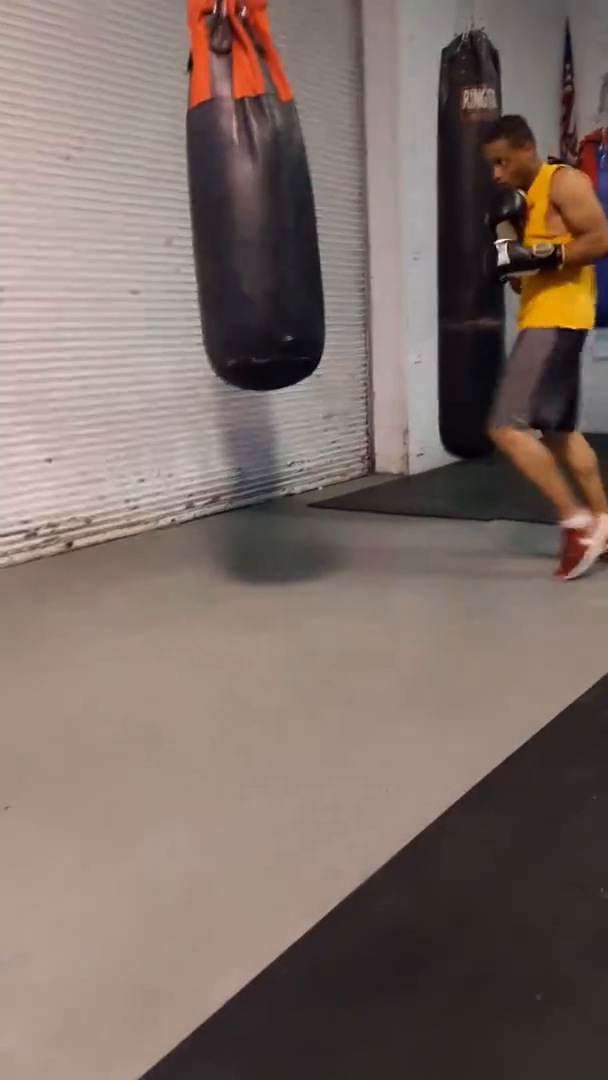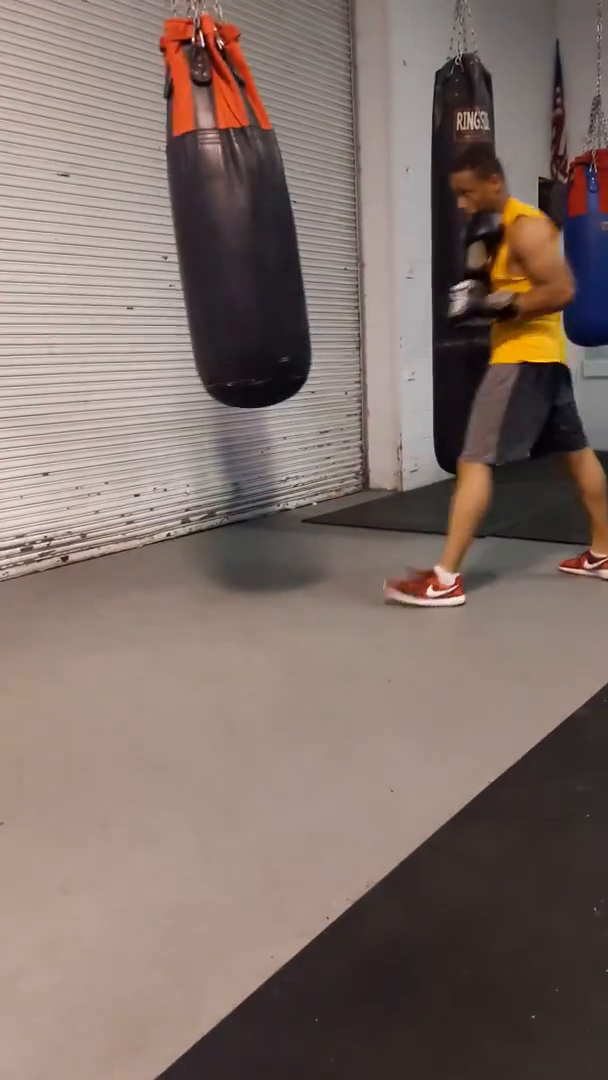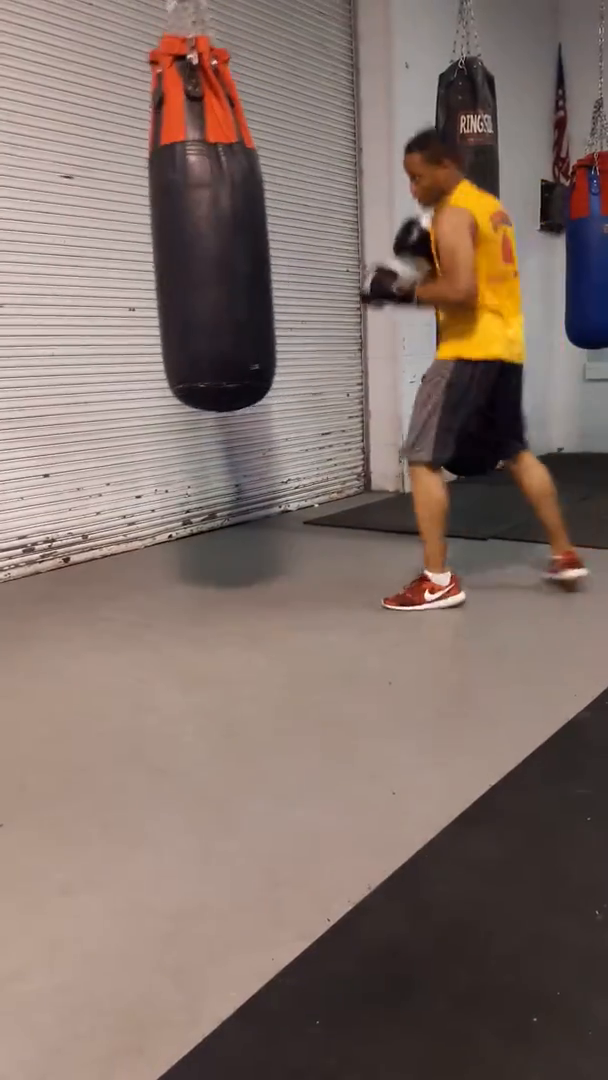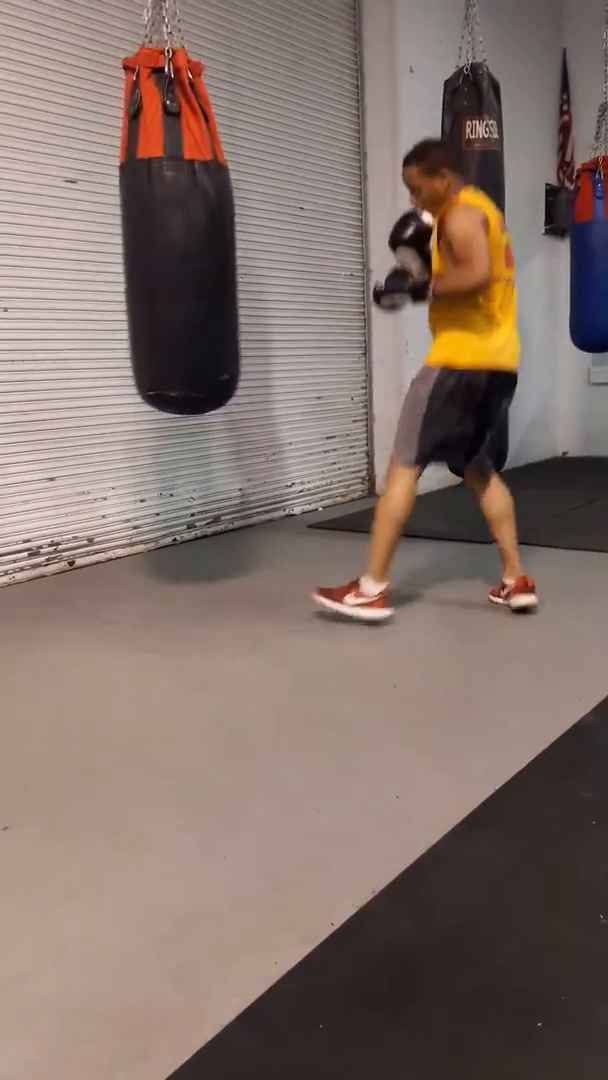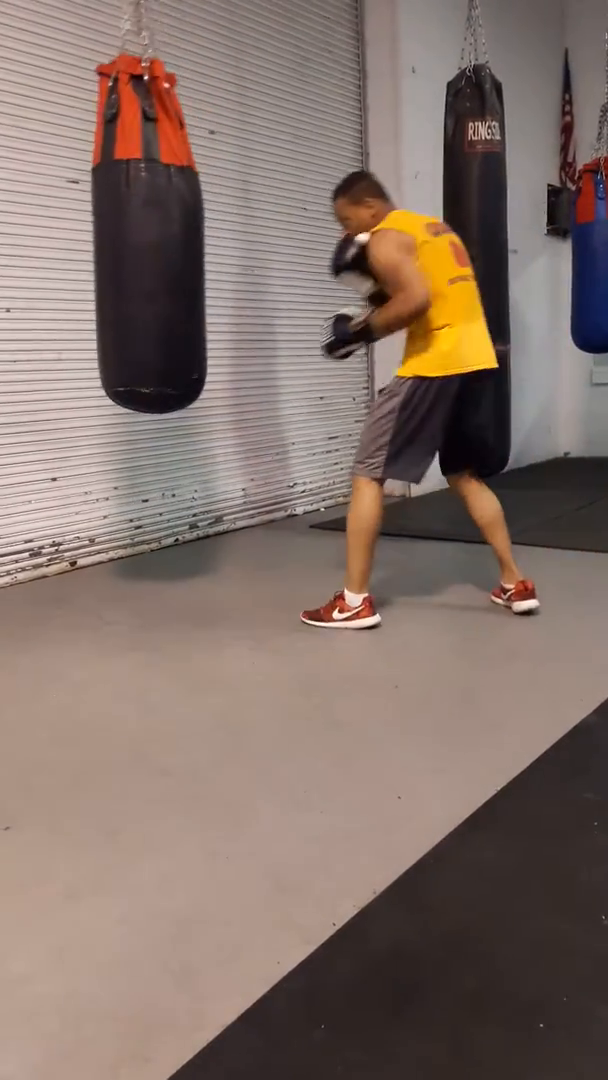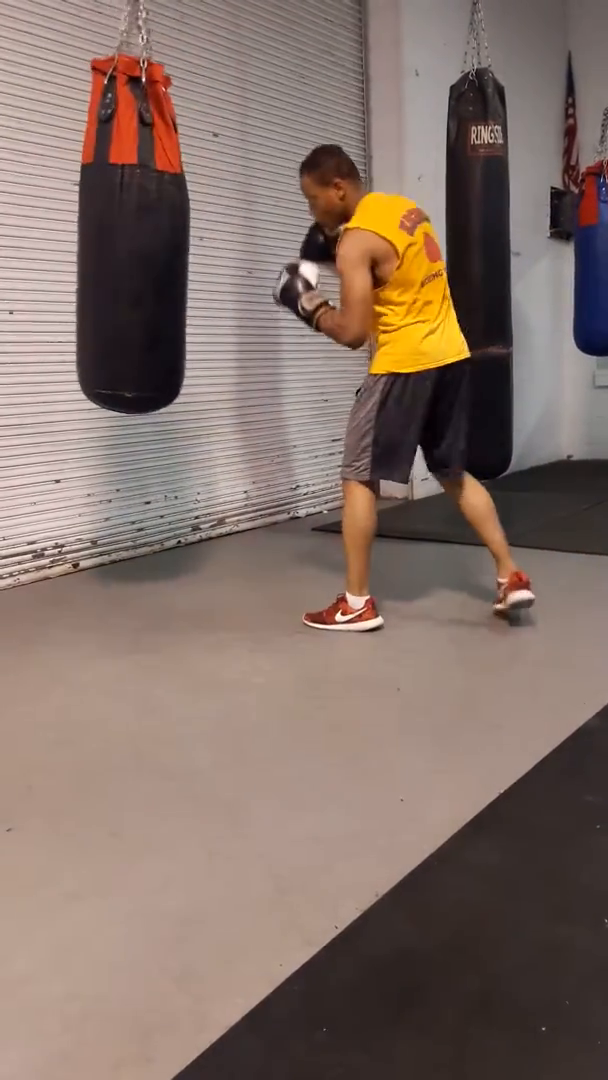
dt=0.3s
person 1, frame 1
left shoulder: (564, 182)
right shoulder: (523, 198)
right elbow: (516, 273)
left wrist: (543, 257)
right wrist: (507, 233)
left hip: (557, 320)
right hip: (546, 320)
left knee: (507, 428)
right knee: (560, 429)
person 1, frame 2
left shoulder: (526, 225)
right shoulder: (496, 227)
left elbow: (562, 290)
right elbow: (488, 289)
left wrist: (502, 306)
right wrist: (478, 259)
left hip: (524, 357)
right hip: (543, 357)
left knee: (475, 461)
left ankle: (444, 579)
person 1, frame 3
left shoulder: (454, 214)
right shoulder: (489, 206)
left elbow: (461, 291)
left wrist: (412, 290)
right wrist: (430, 271)
left hip: (470, 353)
right hip: (507, 349)
left knee: (423, 462)
right knee: (517, 454)
left ankle: (437, 582)
right ankle: (564, 554)
person 1, frame 4
left shoulder: (462, 213)
right shoulder: (483, 212)
left elbow: (477, 276)
left wrist: (424, 286)
right wrist: (424, 244)
left hip: (461, 359)
right hip: (498, 361)
left knee: (404, 465)
right knee: (480, 470)
left ankle: (371, 589)
right ankle: (515, 580)
person 1, frame 5
left shoulder: (385, 240)
right shoulder: (431, 229)
left elbow: (417, 297)
left wrist: (362, 327)
right wrist: (368, 276)
left hip: (434, 365)
right hip: (478, 362)
left knee: (367, 475)
right knee: (466, 475)
left ankle: (355, 601)
right ankle: (516, 583)
person 1, frame 6
left shoulder: (356, 240)
right shoulder: (407, 208)
left elbow: (353, 332)
left wrist: (308, 304)
left hip: (405, 365)
right hip: (451, 355)
left knee: (358, 478)
right knee: (454, 475)
left ankle: (357, 603)
right ankle: (510, 575)
